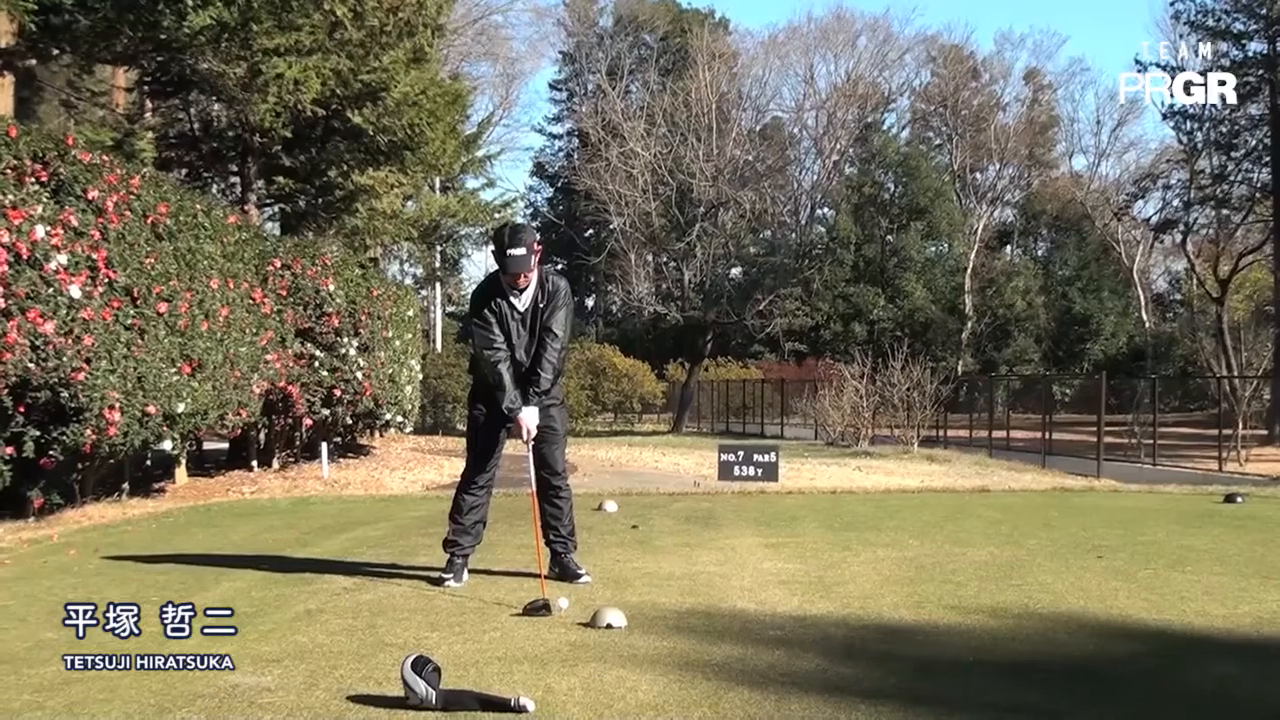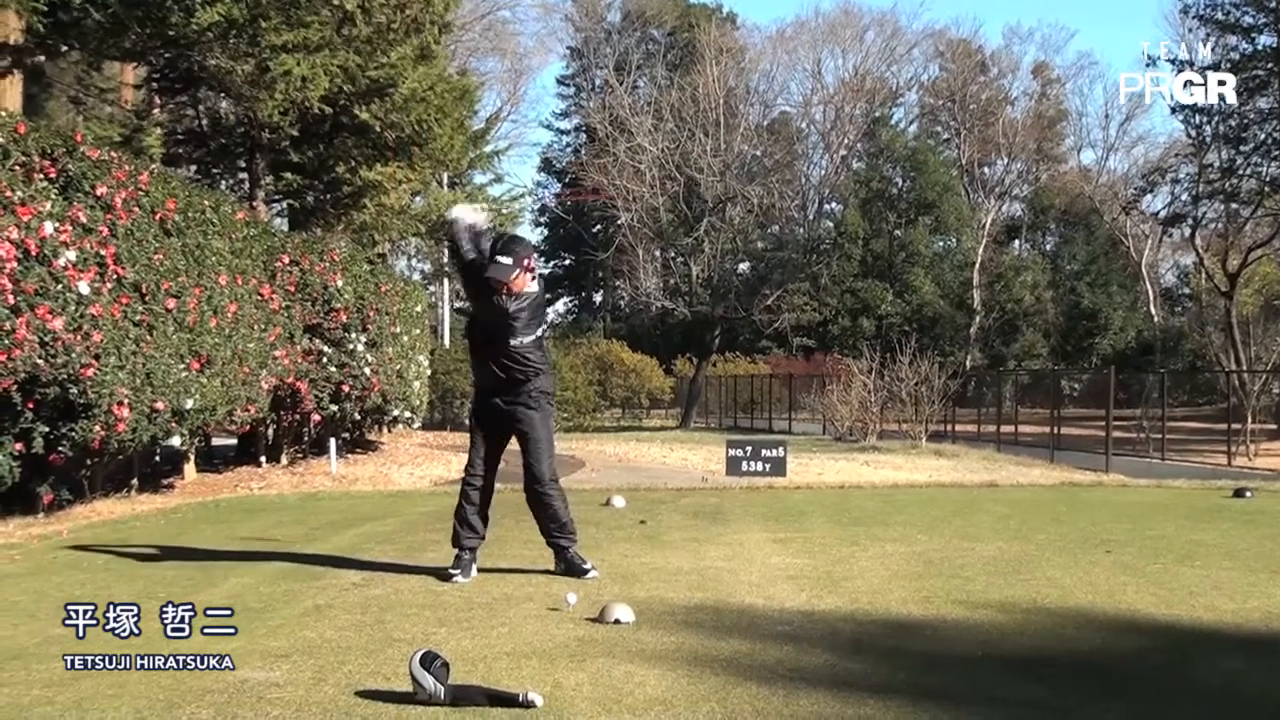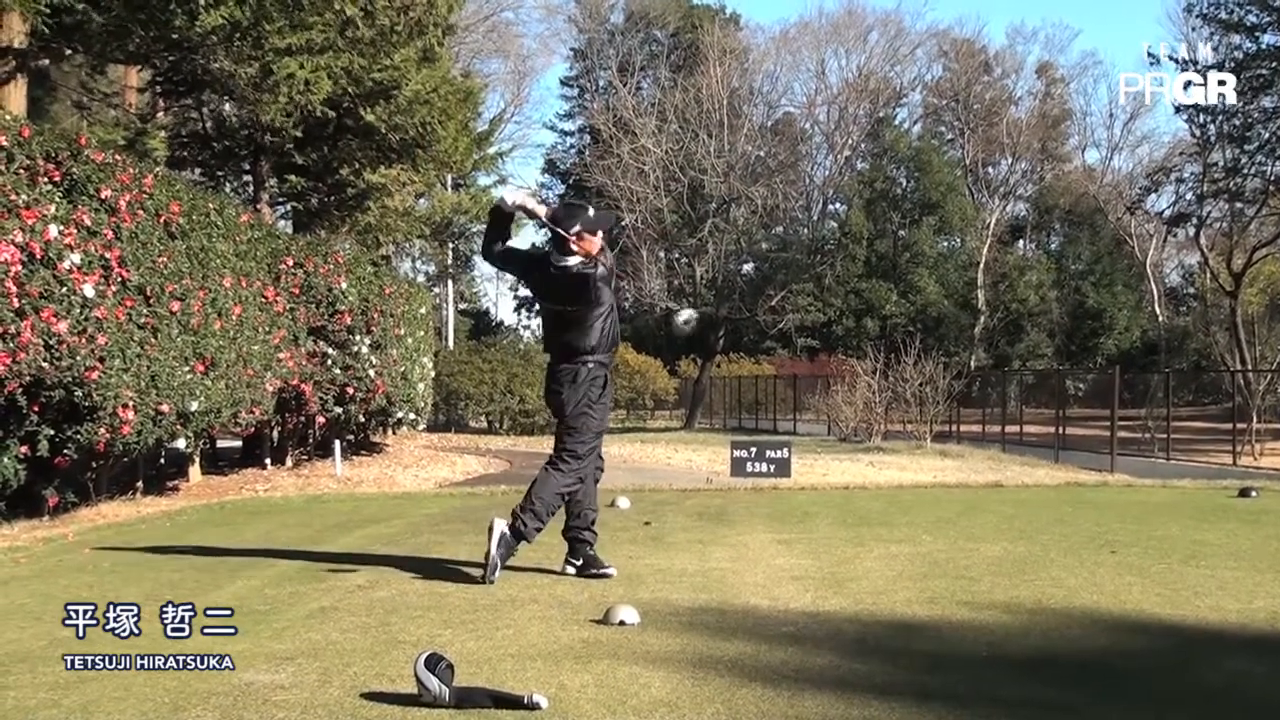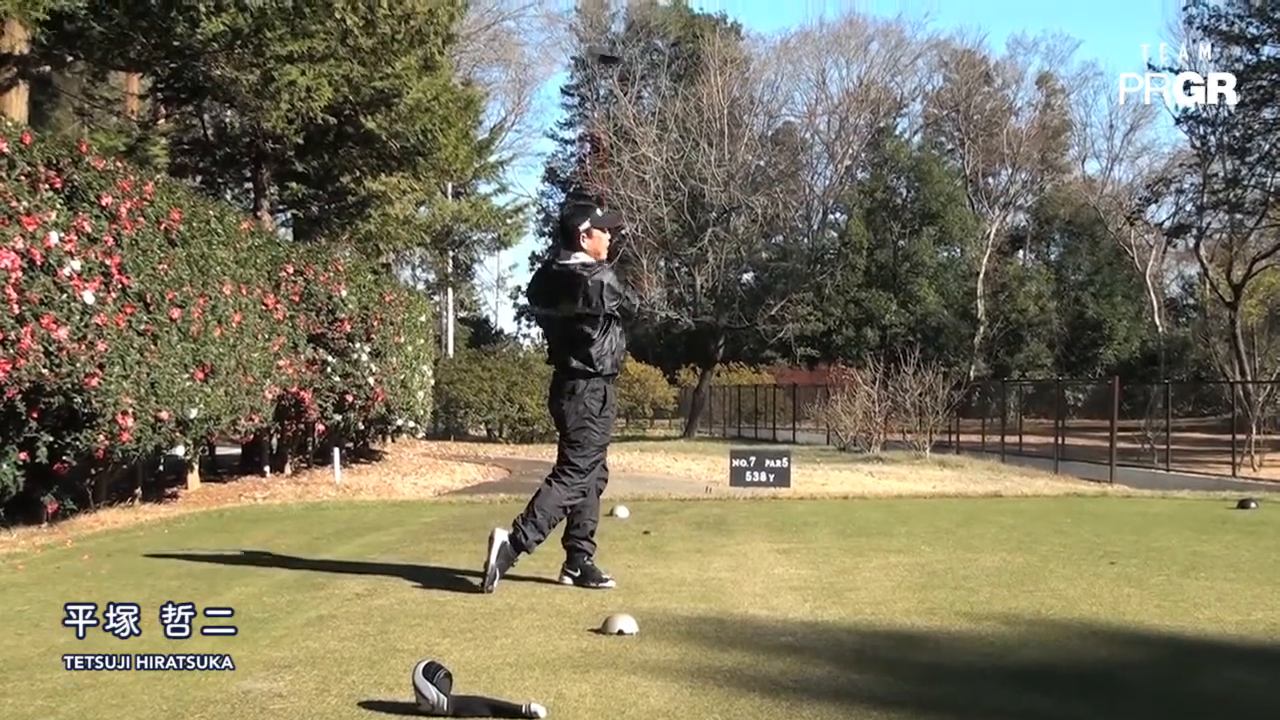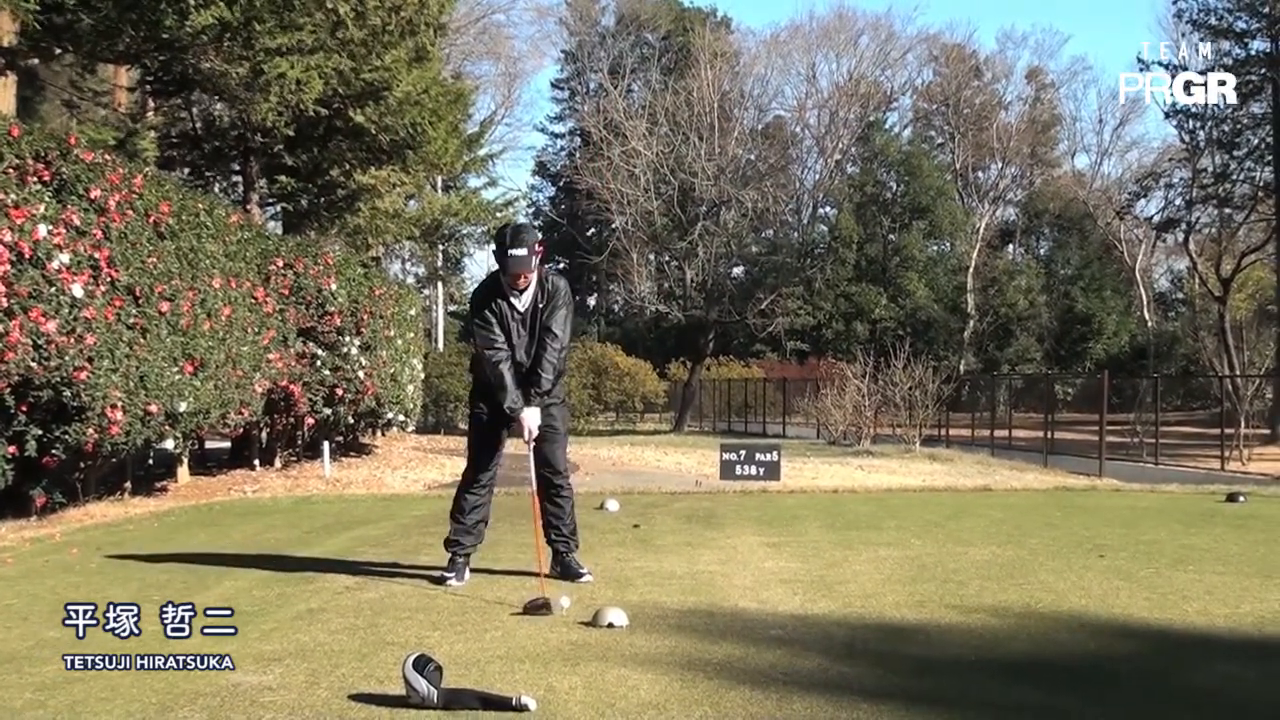
dt=1s
person 1, frame 1
left shoulder: (556, 289)
right shoulder: (485, 296)
left elbow: (553, 349)
right elbow: (493, 357)
left wrist: (532, 402)
right wrist: (515, 408)
left hip: (544, 394)
right hip: (494, 395)
left knee: (554, 475)
right knee: (477, 474)
left ankle: (562, 555)
right ankle: (458, 555)
person 1, frame 2
left shoulder: (511, 307)
right shoulder: (500, 288)
left elbow: (471, 266)
left wrist: (460, 224)
right wrist: (476, 225)
left hip: (528, 398)
right hip: (491, 395)
left knee: (540, 478)
right knee: (477, 474)
left ankle: (565, 550)
right ankle: (466, 551)
person 1, frame 3
left shoulder: (540, 266)
right shoulder: (597, 276)
left elbow: (493, 251)
right elbow: (601, 252)
left wrist: (504, 208)
right wrist: (544, 211)
left hip: (568, 374)
right hip: (587, 377)
left knee: (587, 464)
right knee: (570, 462)
left ankle: (580, 552)
right ankle: (513, 532)
person 1, frame 4
left shoulder: (544, 279)
right shoulder: (599, 280)
right elbow: (627, 308)
left hip: (569, 383)
right hip: (589, 388)
left knee: (590, 475)
right knee: (574, 473)
left ankle: (578, 561)
right ankle: (514, 542)
person 1, frame 5
left shoulder: (556, 289)
right shoulder: (485, 296)
left elbow: (552, 349)
right elbow: (494, 357)
left wrist: (533, 403)
right wrist: (517, 409)
left hip: (544, 392)
right hip: (495, 392)
left knee: (555, 472)
right knee: (479, 472)
left ankle: (563, 554)
right ankle: (459, 554)
